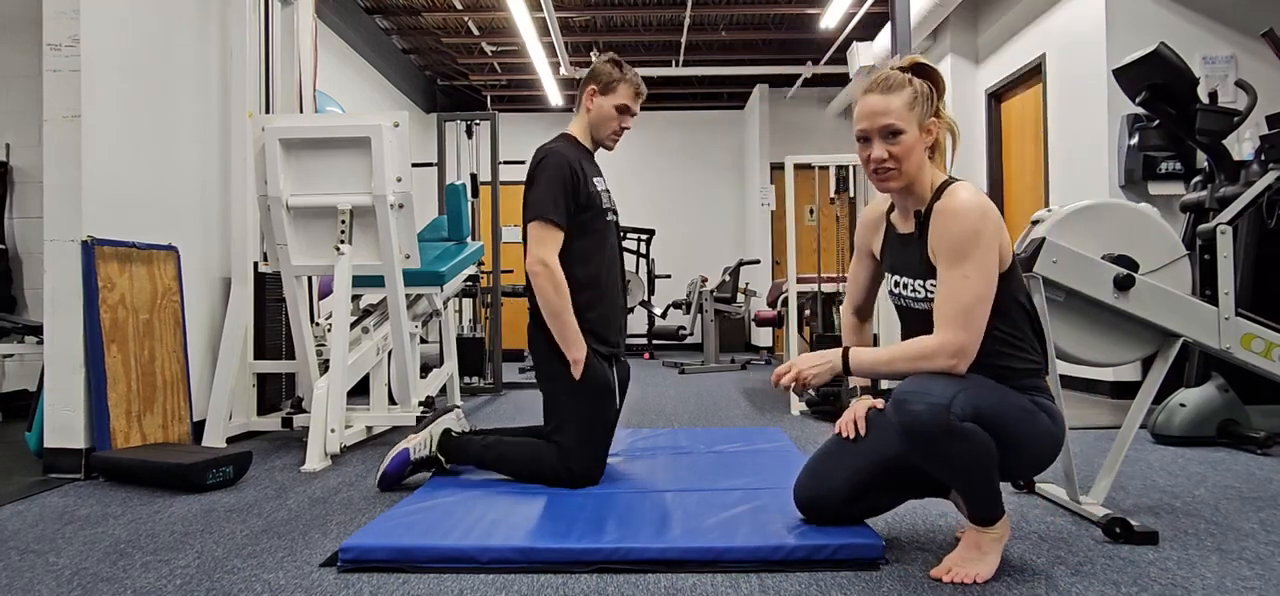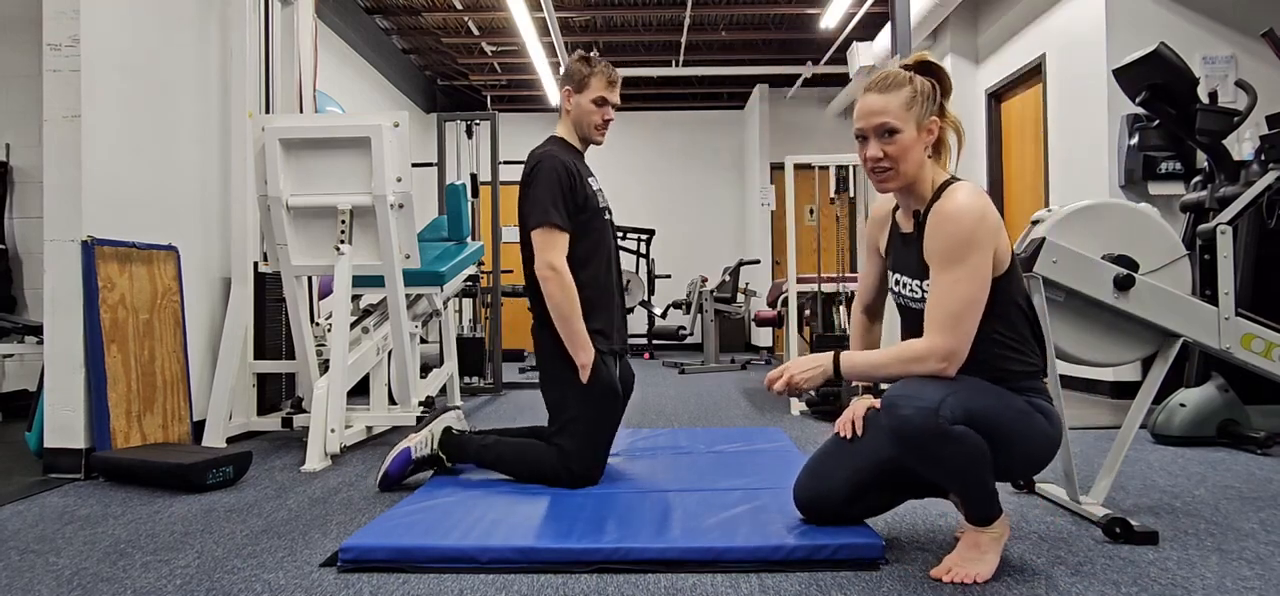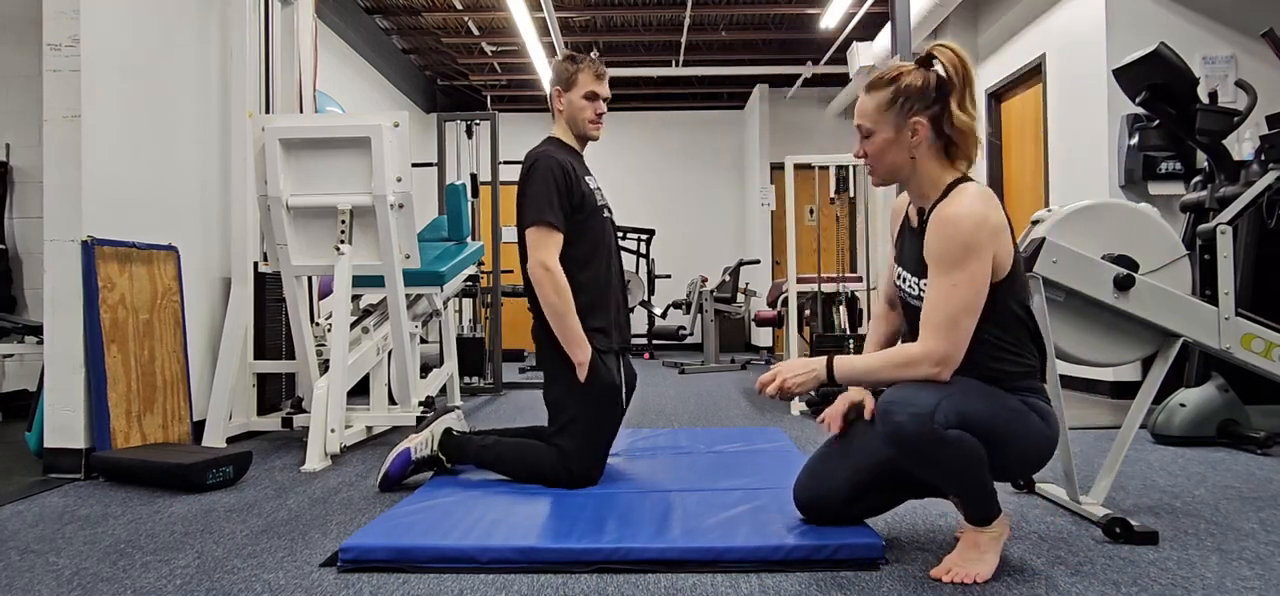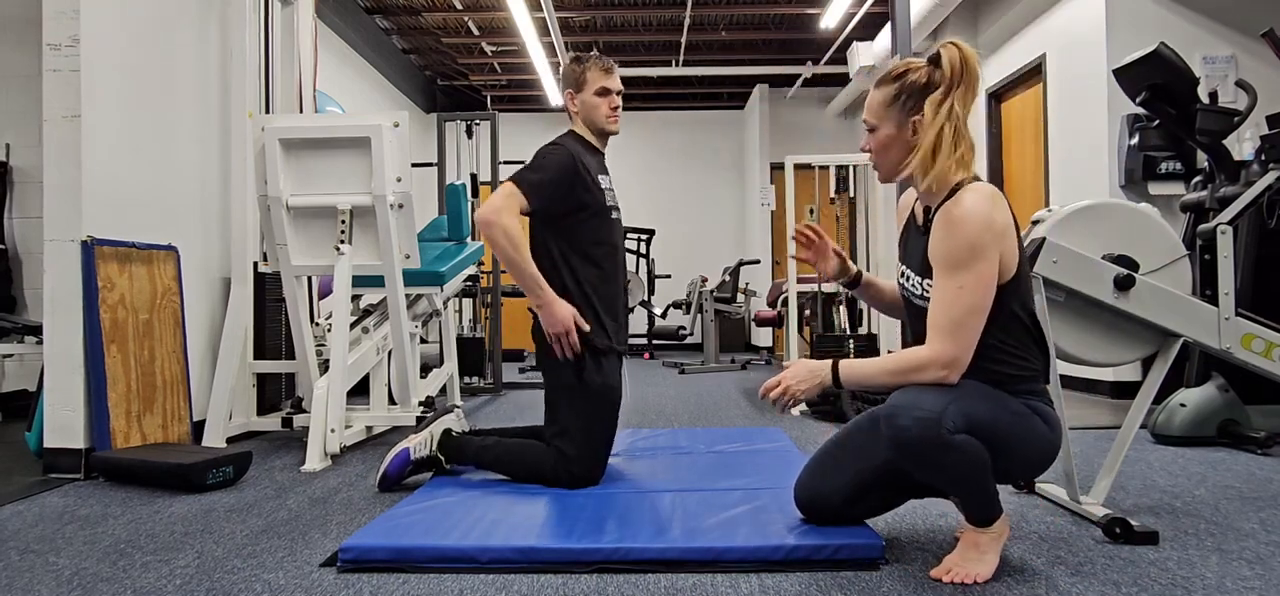
dt=0.4s
person 1, frame 1
left shoulder: (962, 209)
right shoulder: (876, 219)
left elbow: (954, 350)
right elbow: (856, 312)
left wrist: (840, 362)
right wrist: (860, 391)
left hip: (1017, 412)
right hip: (938, 403)
left knee: (923, 400)
right knee: (817, 497)
left ankle: (989, 522)
right ankle: (961, 481)
person 1, frame 2
left shoulder: (961, 210)
right shoulder: (885, 215)
left elbow: (943, 354)
right elbow: (866, 310)
left wrist: (831, 365)
right wrist: (863, 391)
left hip: (1014, 413)
right hip: (937, 403)
left knee: (915, 404)
right knee: (817, 497)
left ankle: (988, 523)
right ankle: (961, 479)
person 1, frame 3
left shoulder: (964, 212)
right shoulder: (905, 208)
left elbow: (937, 358)
right elbow: (894, 304)
left wrist: (825, 368)
right wrist: (859, 382)
left hip: (1011, 414)
right hip: (940, 402)
left knee: (908, 410)
right knee: (817, 497)
left ankle: (987, 523)
right ankle: (961, 476)
person 1, frame 4
left shoulder: (970, 212)
right shoulder: (912, 203)
left elbow: (944, 360)
left wrist: (828, 374)
right wrist: (846, 275)
left hip: (1013, 417)
right hip: (942, 404)
left knee: (913, 413)
right knee: (817, 497)
left ankle: (987, 523)
right ankle: (962, 475)
person 2, frame 1
left shoulder: (587, 165)
right shoulder: (558, 162)
right elbow: (542, 262)
right wrist: (577, 352)
left hip: (599, 345)
right hip: (578, 348)
left knee: (578, 447)
right knee: (579, 467)
left ankle: (456, 437)
right ankle: (447, 444)
person 2, frame 2
left shoulder: (576, 166)
right shoulder: (552, 165)
right elbow: (551, 268)
right wrist: (585, 356)
left hip: (601, 345)
right hip: (579, 349)
left knee: (578, 449)
right knee: (577, 467)
left ankle: (455, 437)
right ankle: (447, 442)
person 2, frame 3
left shoulder: (576, 166)
right shoulder: (550, 164)
right elbow: (543, 266)
right wrist: (581, 353)
left hip: (603, 343)
right hip: (582, 347)
left knee: (580, 448)
right knee: (577, 467)
left ankle: (458, 436)
right ankle: (447, 443)
person 2, frame 4
left shoulder: (594, 162)
right shoulder: (565, 158)
right elbow: (492, 217)
right wrist: (547, 303)
left hip: (599, 337)
right hip: (578, 340)
left knee: (581, 448)
right knee: (578, 467)
left ankle: (460, 437)
right ankle: (447, 444)
